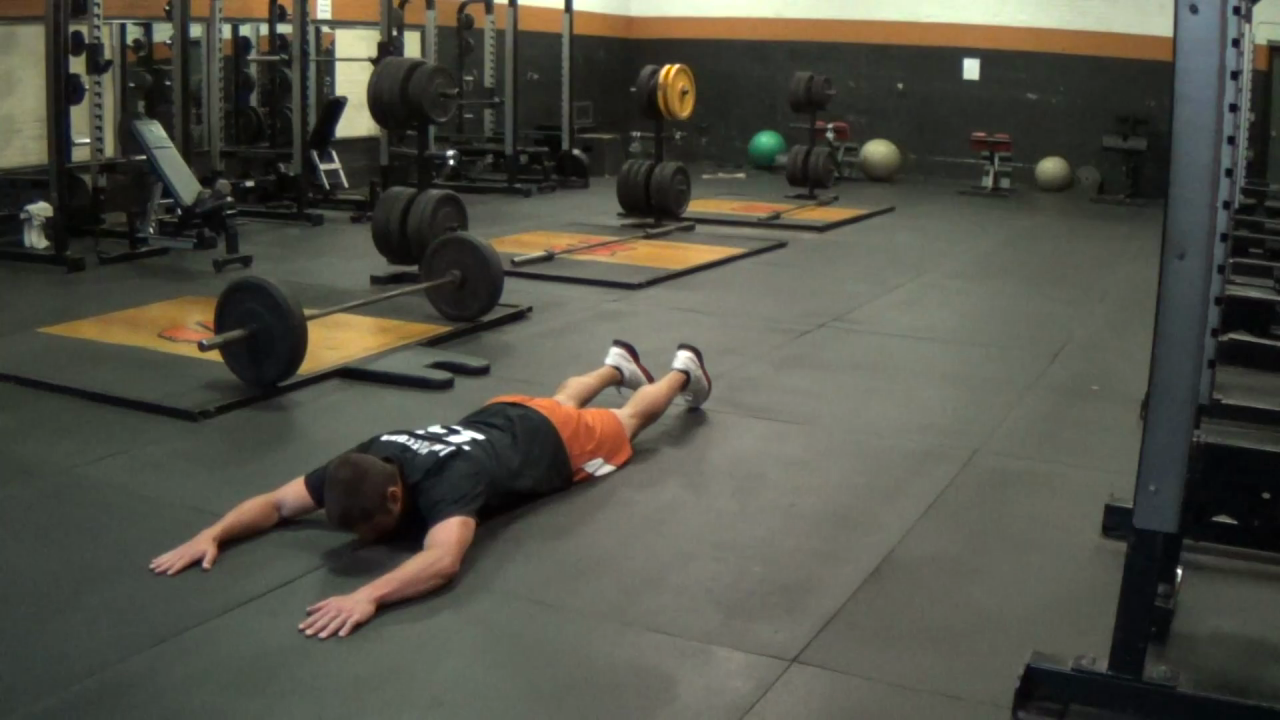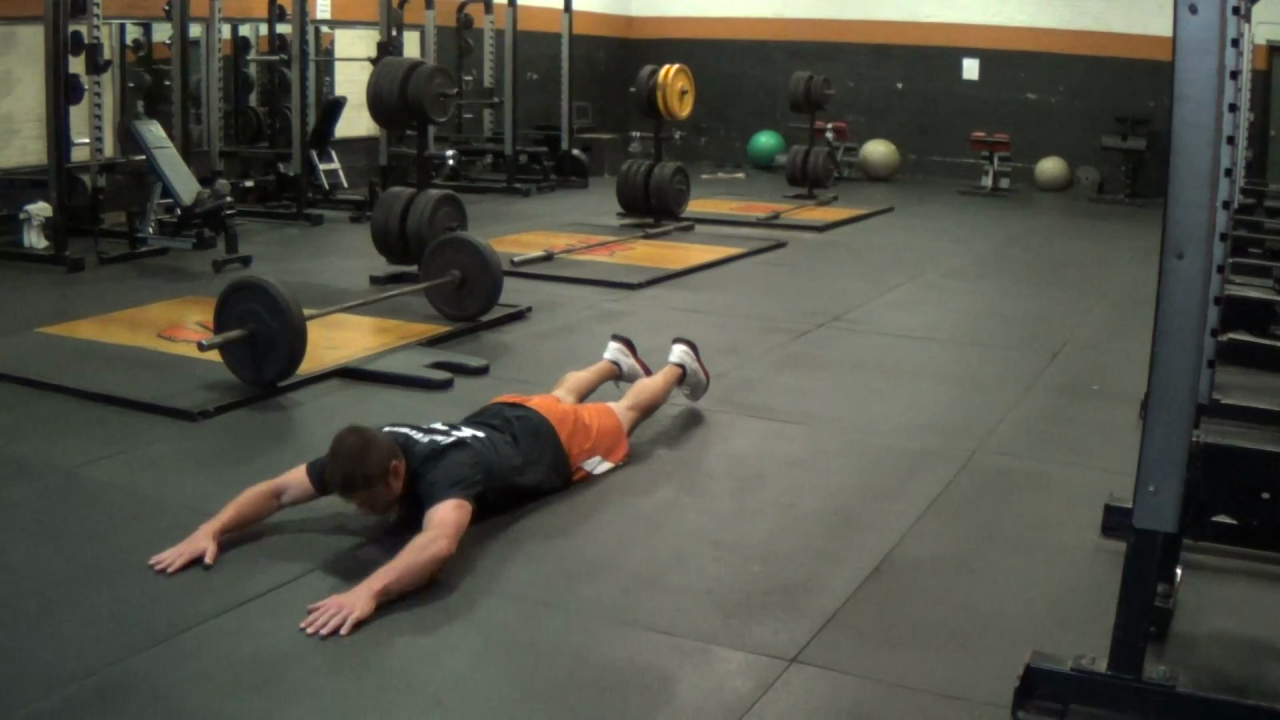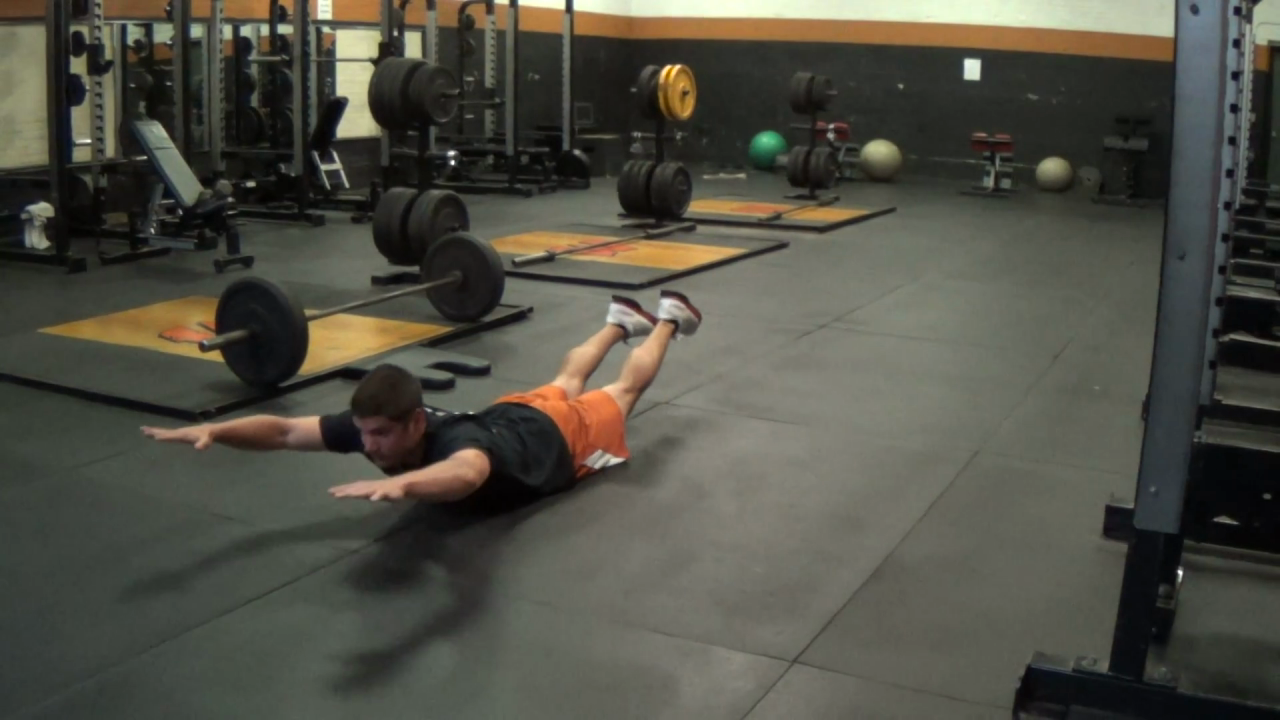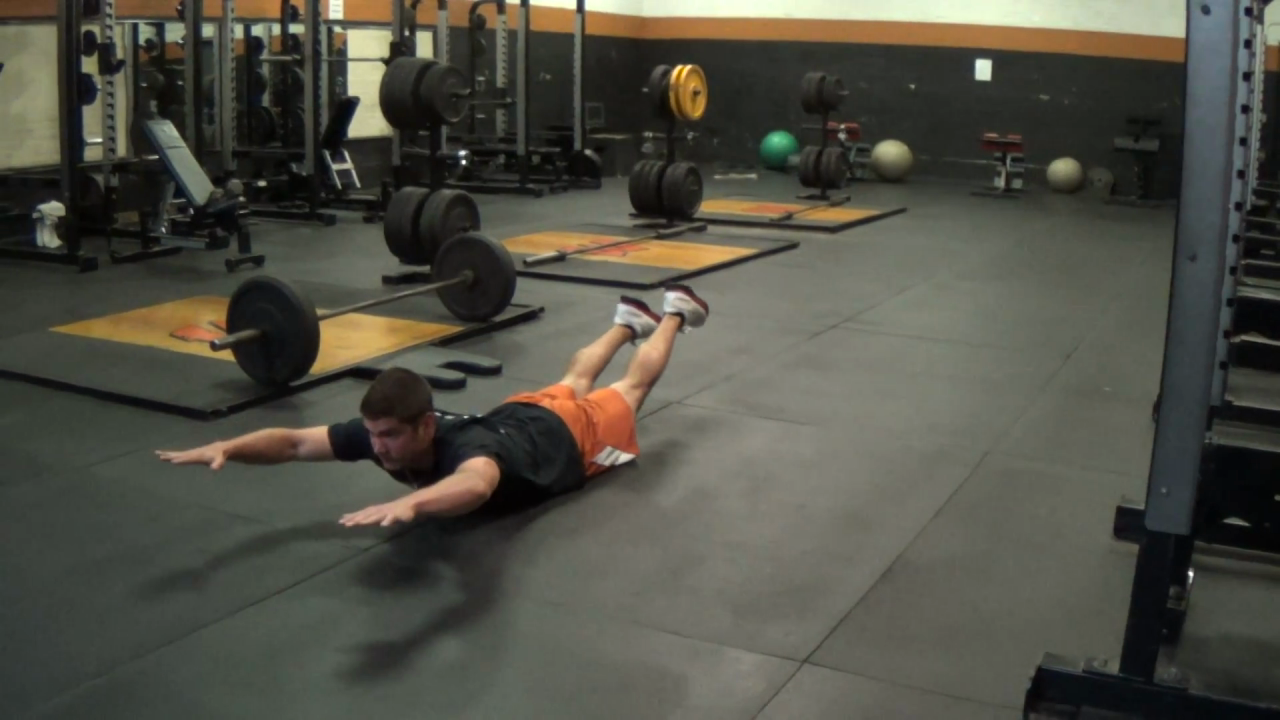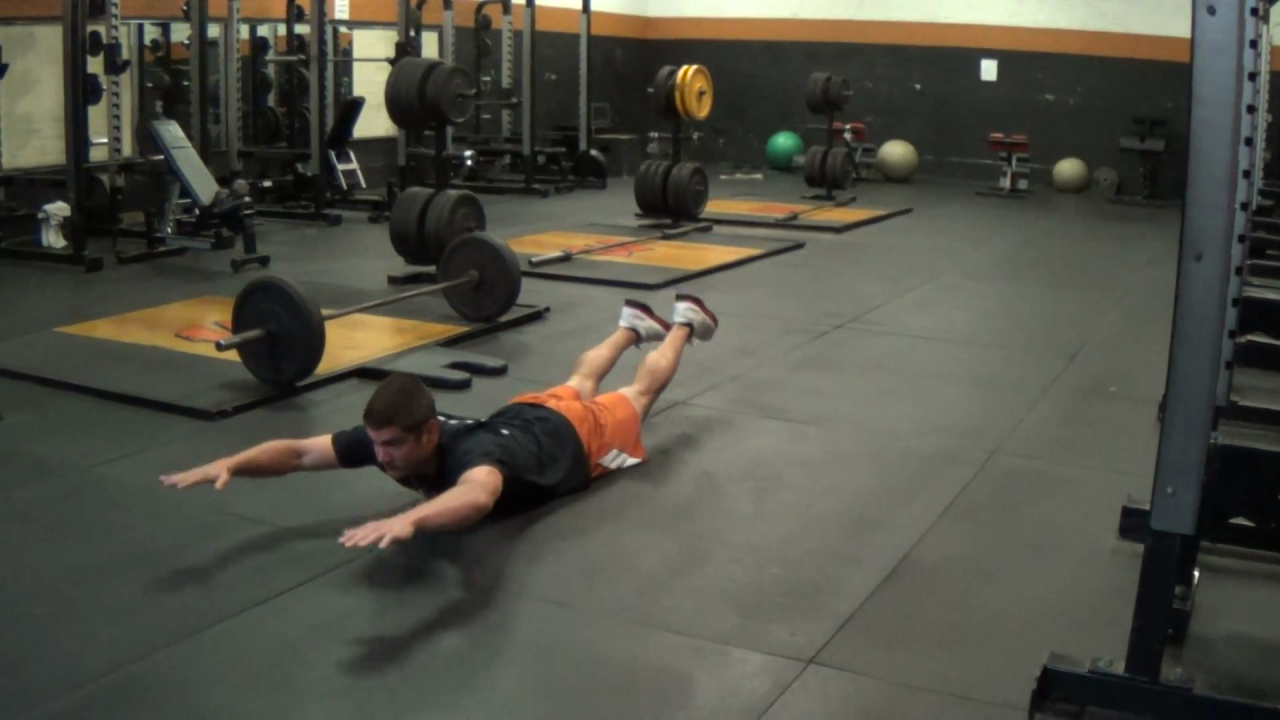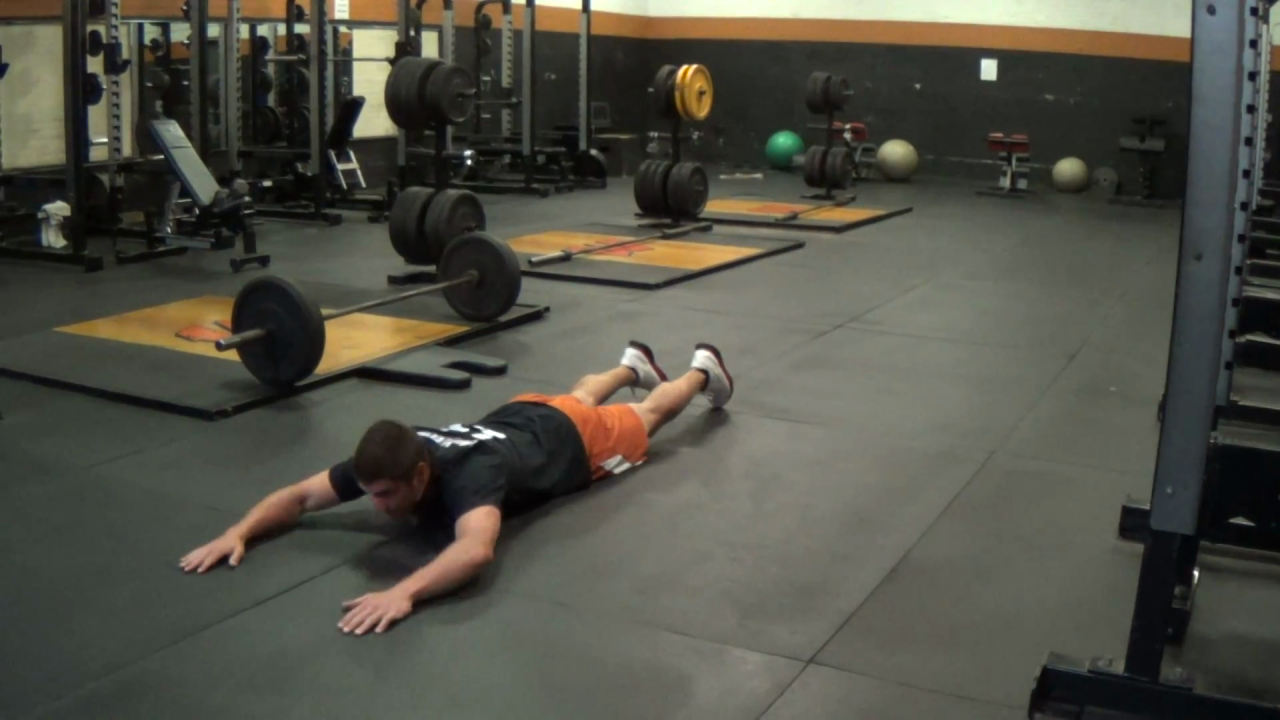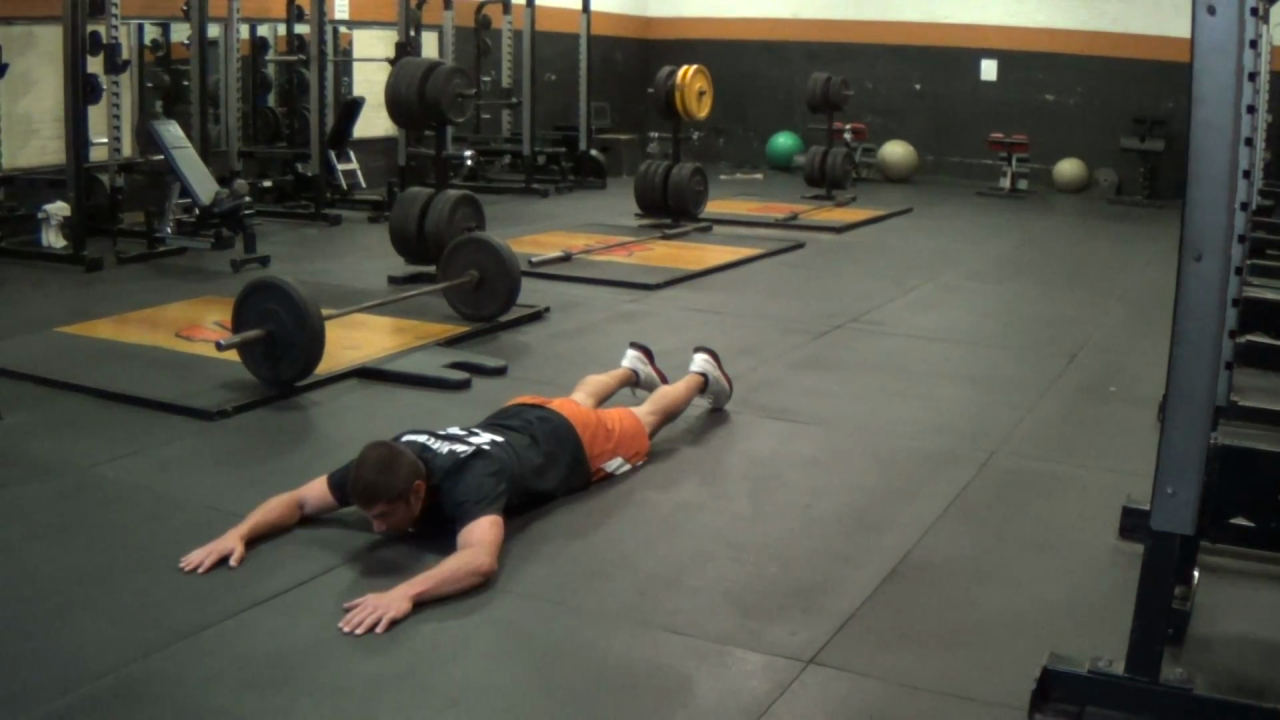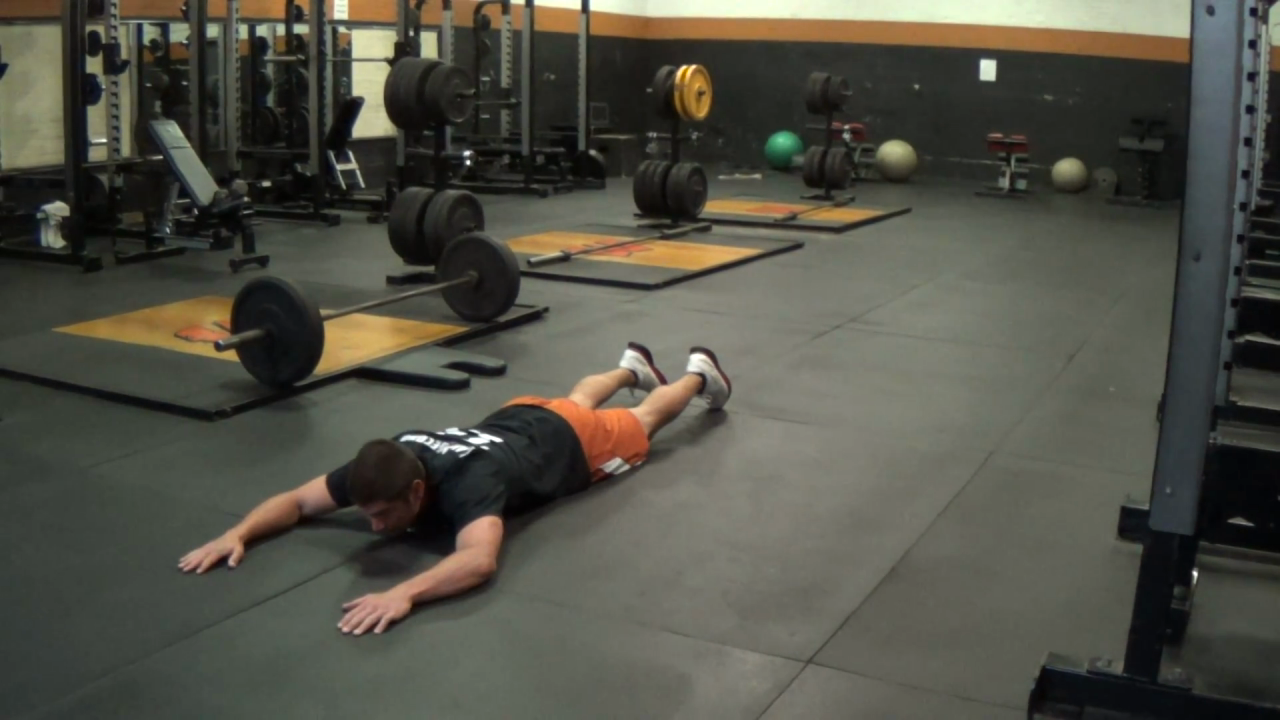
dt=0.3s
person 1, frame 1
left shoulder: (445, 484)
right shoulder: (368, 459)
left elbow: (444, 561)
right elbow: (277, 502)
left wrist: (369, 594)
right wrist: (212, 534)
left hip: (551, 442)
right hip: (497, 419)
left knee: (624, 423)
right knee: (565, 397)
left ankle: (683, 370)
right ankle: (618, 364)
person 1, frame 2
left shoulder: (442, 470)
right shoulder: (367, 456)
left elbow: (437, 542)
right elbow: (277, 488)
left wrist: (367, 591)
right wrist: (214, 529)
left hip: (534, 432)
right hip: (499, 418)
left knee: (613, 423)
right knee: (561, 394)
left ankle: (678, 367)
right ankle: (618, 359)
person 1, frame 3
left shoulder: (456, 443)
right shoulder: (372, 422)
left elbow: (467, 475)
right elbow: (285, 429)
left wrist: (400, 482)
right wrist: (211, 429)
left hip: (558, 441)
right hip: (507, 419)
left knee: (621, 393)
right knee: (568, 385)
left ankle: (669, 318)
right ankle: (622, 321)
person 1, frame 4
left shoulder: (465, 446)
right shoulder: (381, 429)
left elbow: (477, 485)
right elbow: (294, 442)
left wrist: (409, 502)
right wrist: (226, 447)
left hip: (568, 438)
right hip: (517, 416)
left knee: (629, 392)
right knee: (574, 381)
left ankle: (673, 314)
right ankle: (630, 321)
person 1, frame 5
left shoulder: (466, 452)
right shoulder: (384, 438)
left elbow: (478, 498)
right elbow: (299, 452)
left wrist: (406, 519)
right wrist: (229, 463)
left hip: (572, 438)
right hip: (521, 418)
left knee: (636, 397)
right knee: (579, 383)
left ankle: (684, 324)
right ankle: (633, 325)
person 1, frame 6
left shoulder: (468, 475)
right shoulder: (382, 464)
left elbow: (476, 549)
right elbow: (300, 494)
left wrist: (404, 590)
right wrist: (239, 531)
left hip: (571, 441)
right hip: (517, 418)
left knee: (643, 416)
right knee: (580, 395)
left ankle: (702, 370)
right ankle: (634, 364)
person 1, frame 7
left shoulder: (467, 483)
right shoulder: (388, 459)
left elbow: (481, 559)
right elbow: (298, 499)
left wrist: (404, 592)
right wrist: (238, 533)
left hip: (569, 442)
right hip: (516, 420)
left knee: (643, 421)
right knee: (578, 397)
left ankle: (702, 373)
right ankle: (634, 366)
person 1, frame 8
left shoulder: (466, 484)
right shoulder: (385, 463)
left elbow: (480, 561)
right elbow: (297, 499)
left wrist: (403, 593)
right wrist: (238, 533)
left hip: (569, 444)
right hip: (514, 420)
left knee: (641, 421)
right knee: (579, 399)
left ankle: (700, 373)
right ankle: (634, 367)
